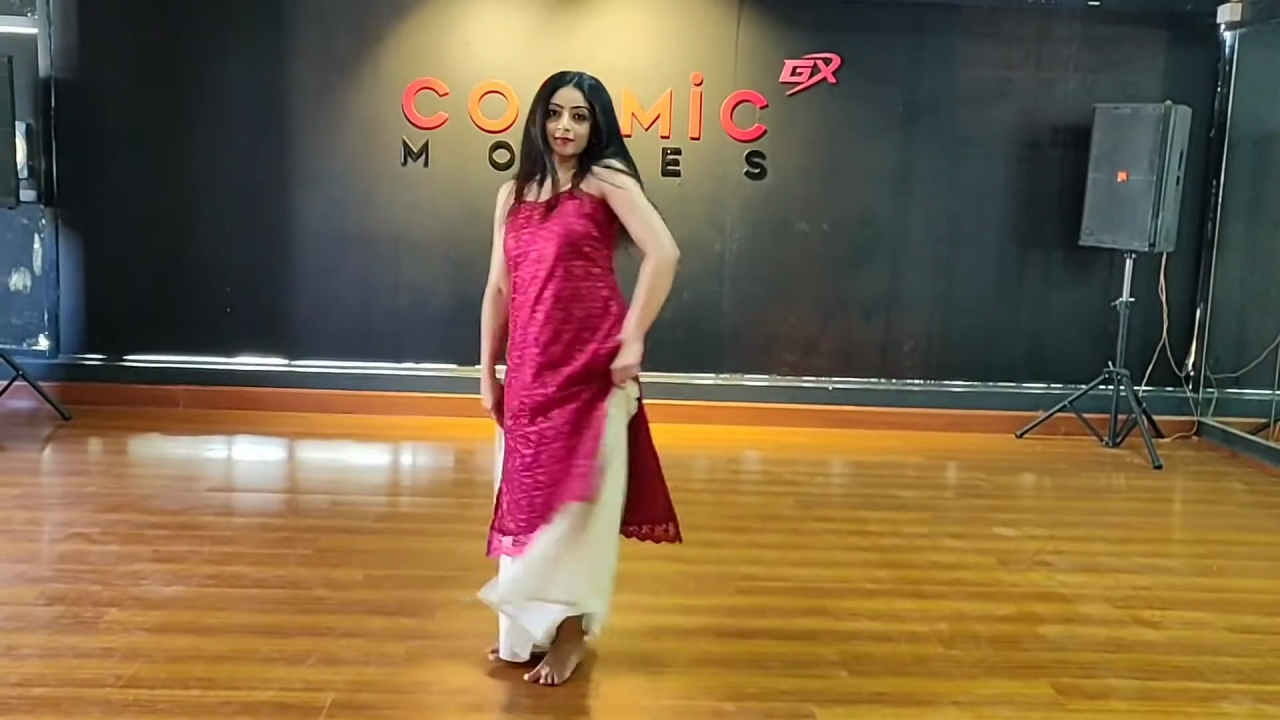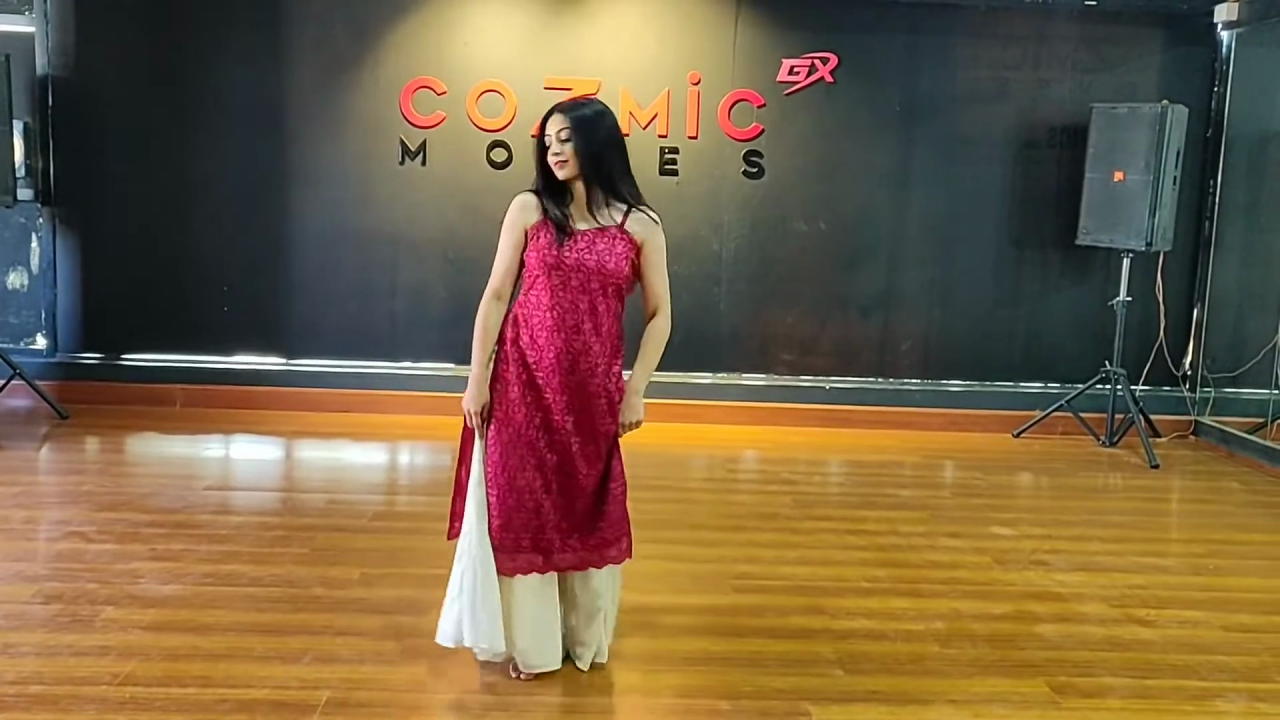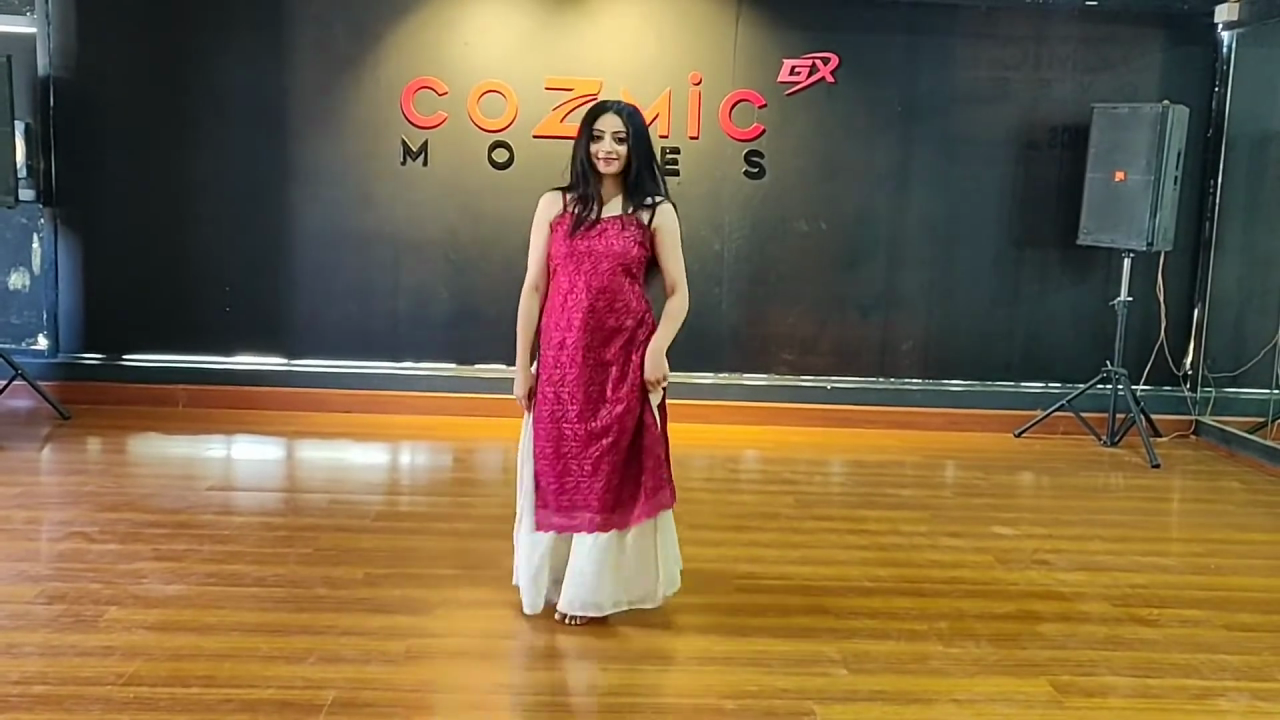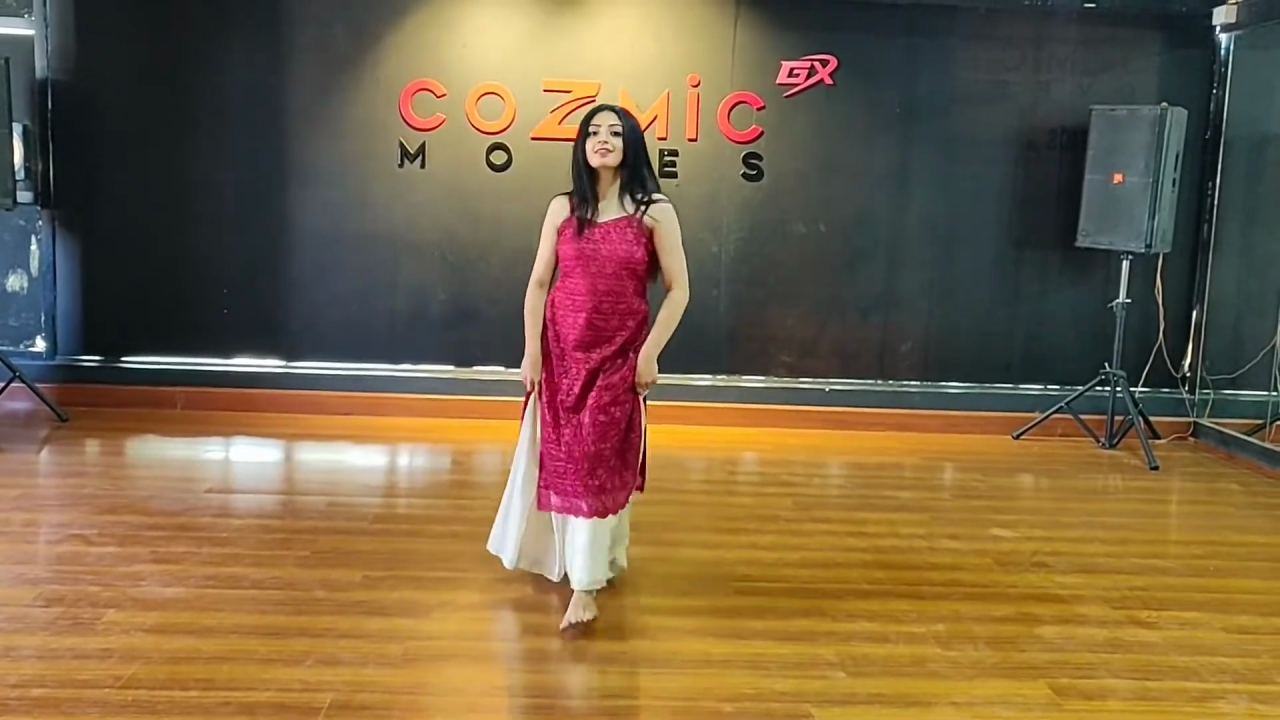
dt=1s
person 1, frame 1
left shoulder: (607, 177)
right shoulder: (513, 193)
left elbow: (664, 251)
right elbow: (499, 287)
left wrist: (633, 338)
right wrist: (488, 367)
left hip: (594, 360)
right hip: (533, 367)
left knee: (580, 493)
right knee: (533, 493)
left ankle: (568, 627)
right ankle: (533, 628)
person 1, frame 2
left shoulder: (640, 224)
right shoulder: (529, 209)
left elbow: (659, 314)
right elbow: (496, 296)
left wrist: (635, 391)
right wrist: (477, 379)
left hip: (593, 392)
right hip: (522, 382)
left knee: (590, 516)
right knee: (521, 512)
left ankle: (582, 634)
right ankle: (531, 640)
person 1, frame 3
left shoulder: (655, 212)
right shoulder: (554, 205)
left elbow: (678, 293)
right elbow: (533, 288)
left wrist: (657, 350)
right wrist: (523, 364)
left hip: (625, 360)
right hip: (562, 360)
left knee: (615, 474)
right knee: (558, 470)
left ankle: (593, 588)
right ankle: (554, 578)
person 1, frame 4
left shoulder: (655, 211)
right shoulder: (563, 209)
left elbow: (678, 289)
right elbow: (539, 283)
left wrist: (650, 353)
right wrist: (532, 351)
left hip: (618, 357)
right hip: (562, 353)
left knee: (600, 464)
right knee: (562, 459)
left ankle: (586, 584)
right ankle: (579, 562)
